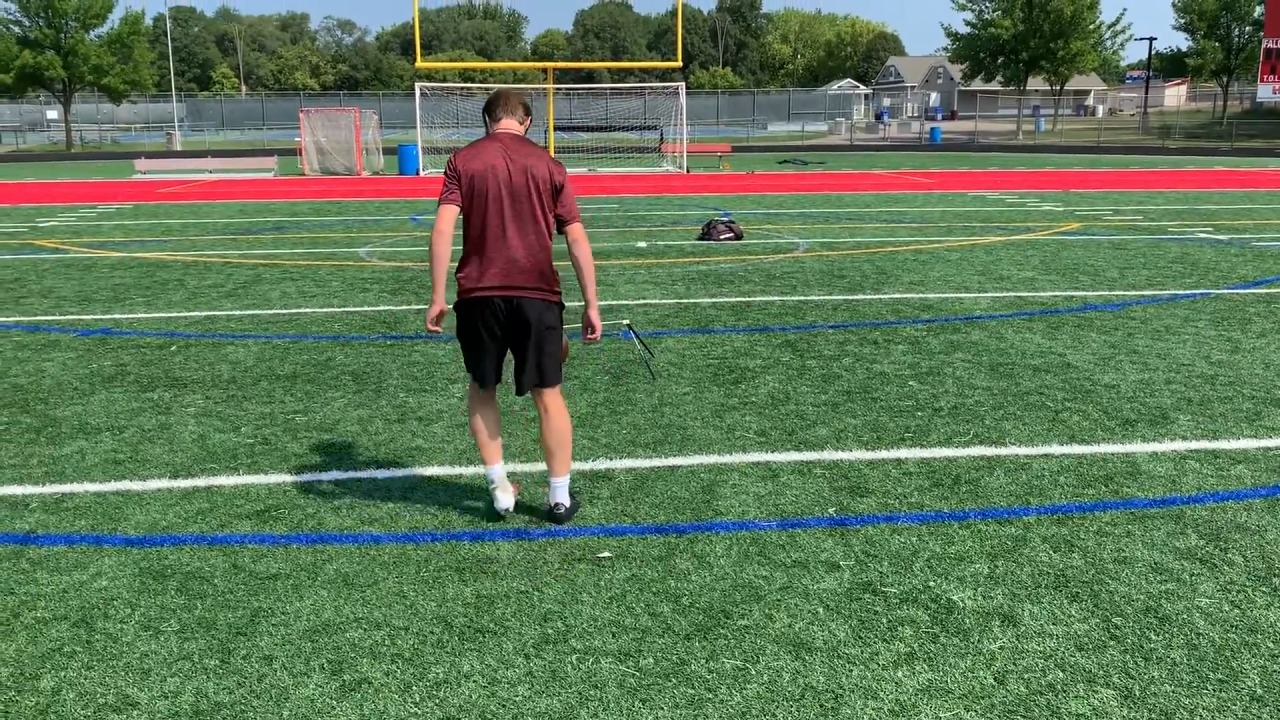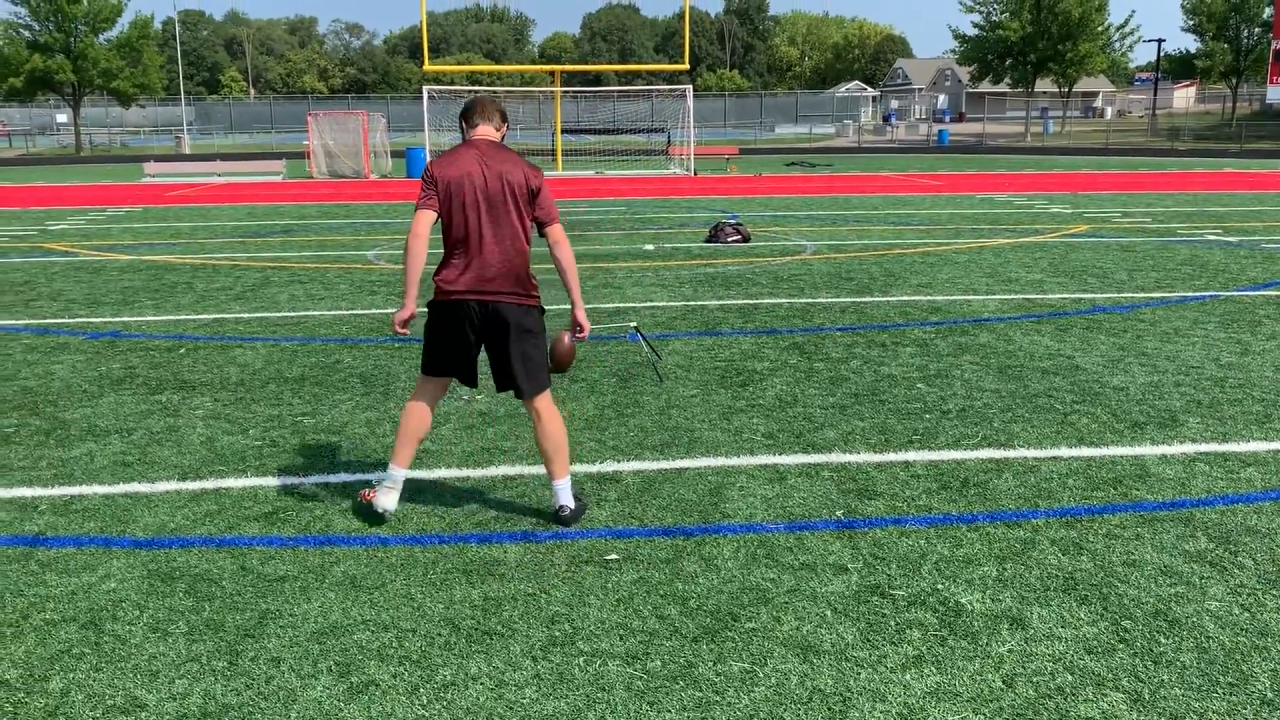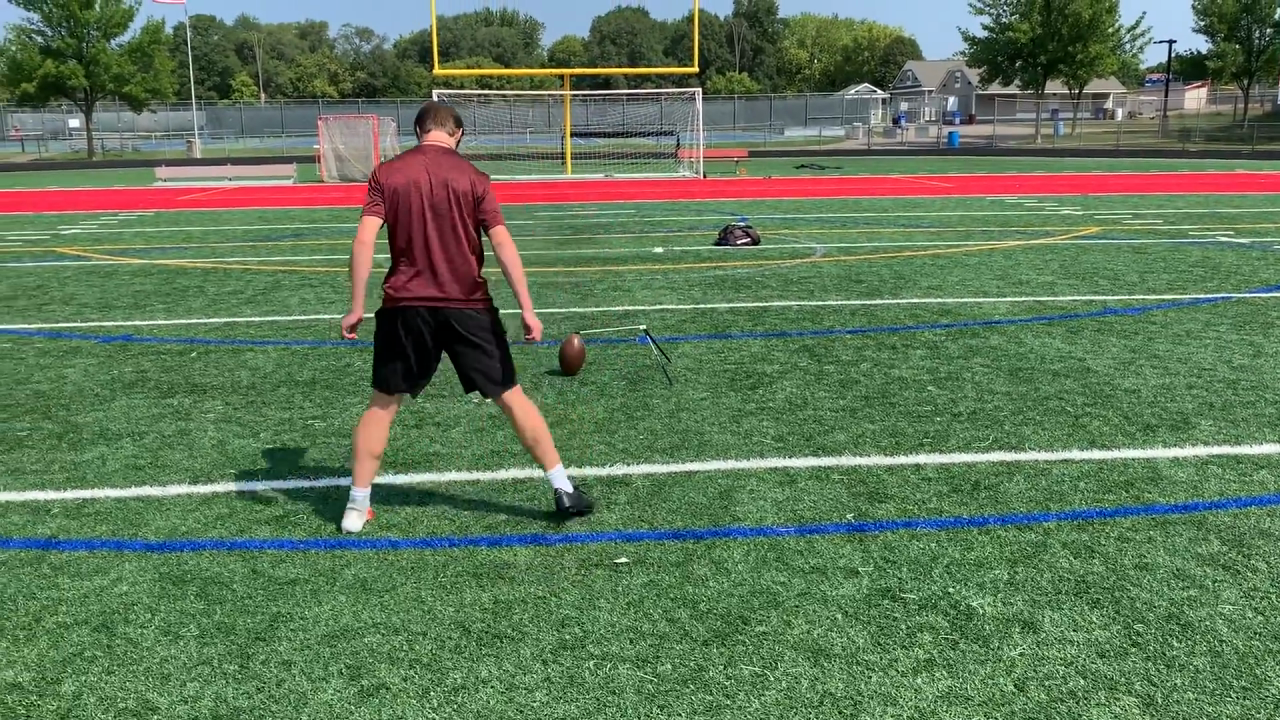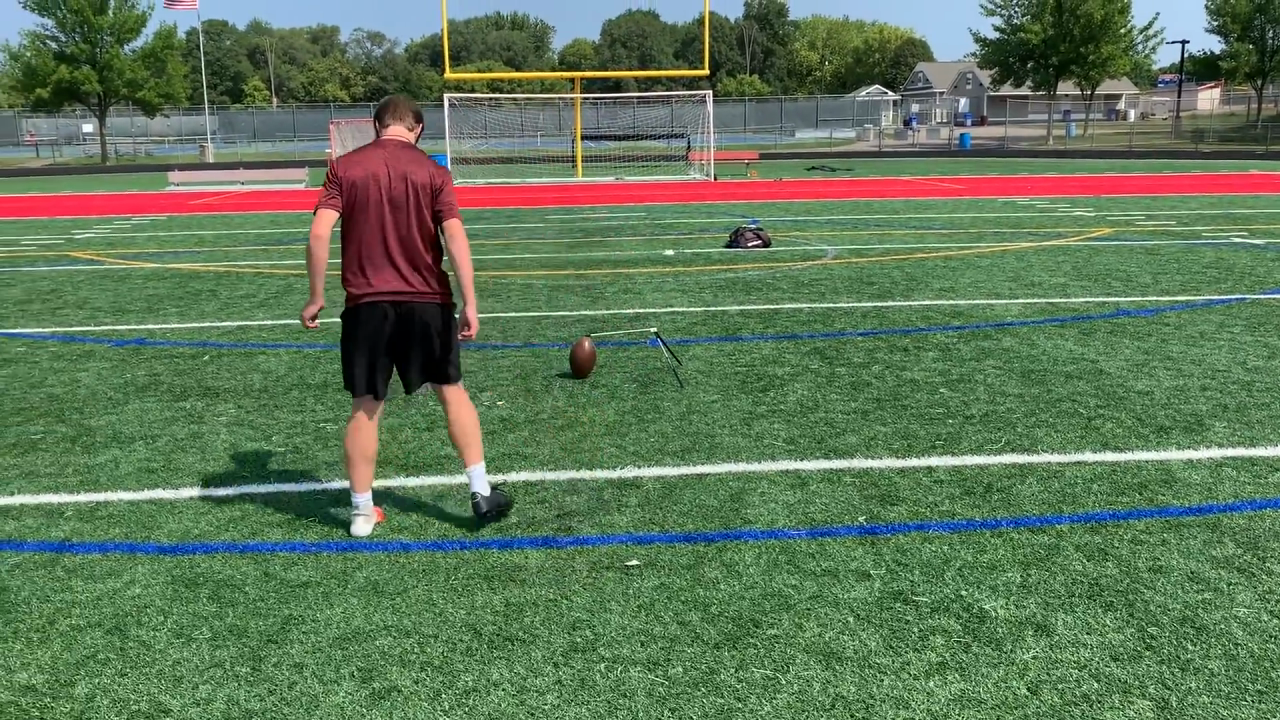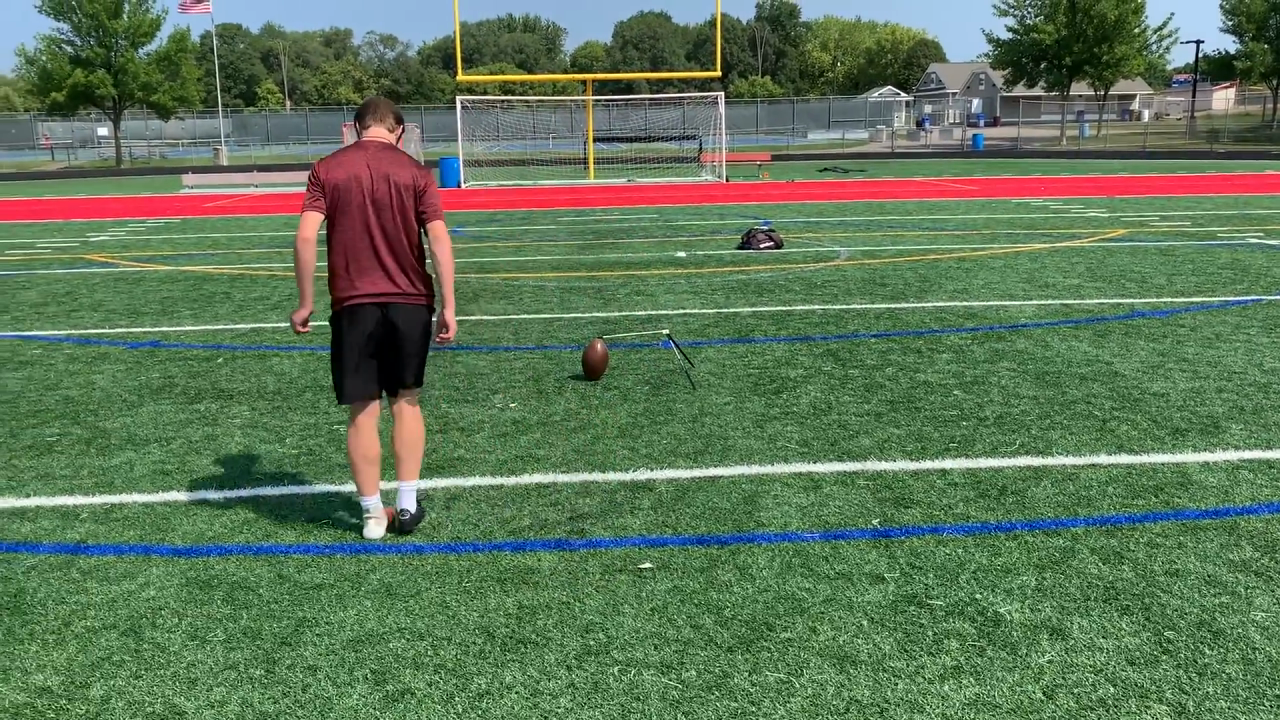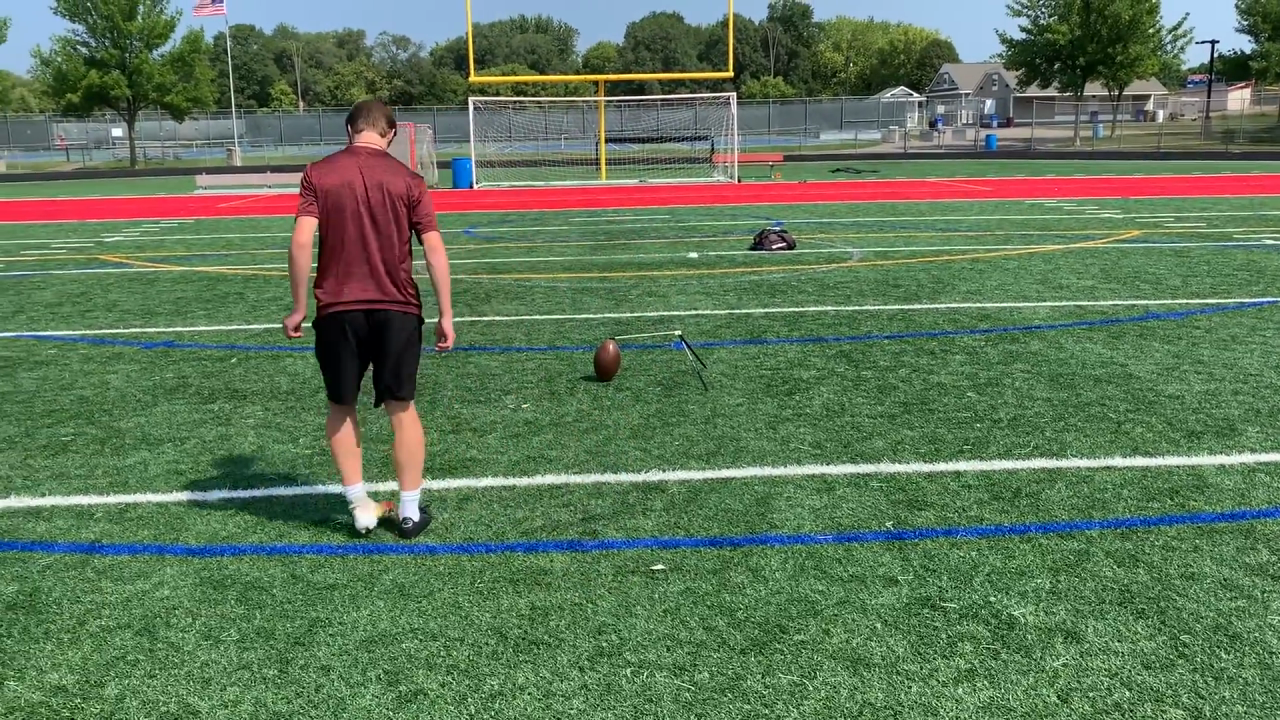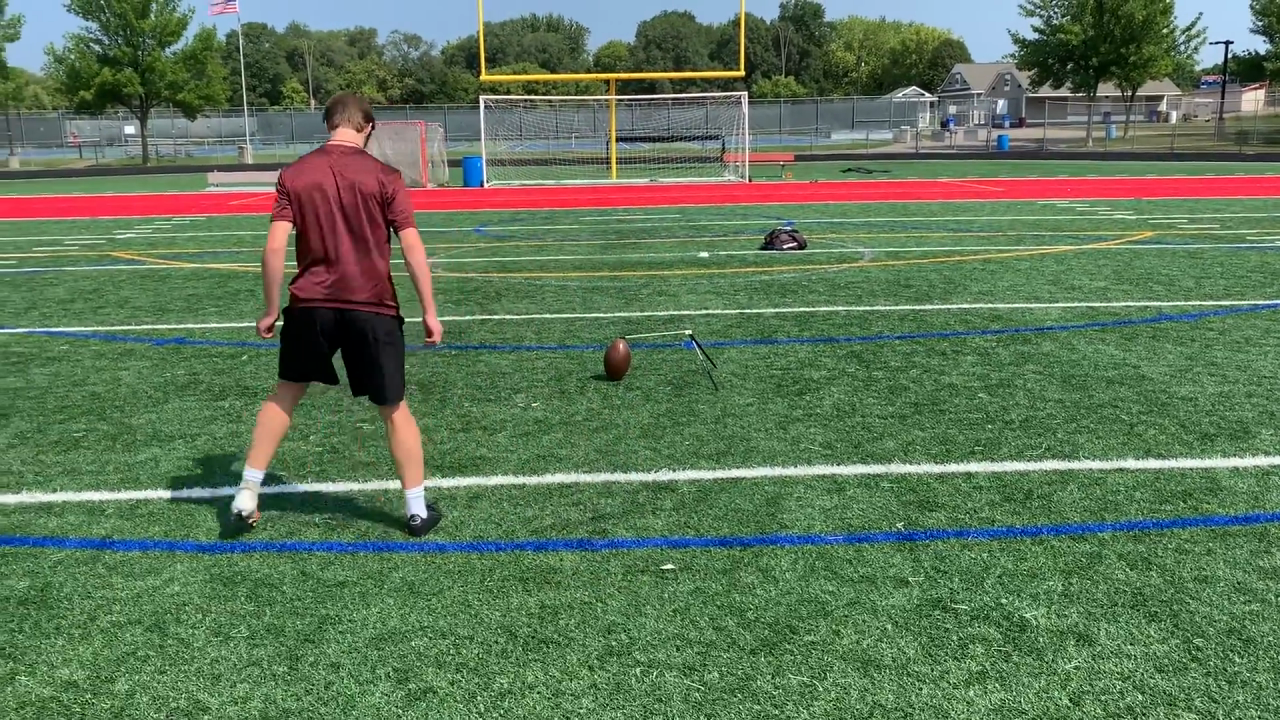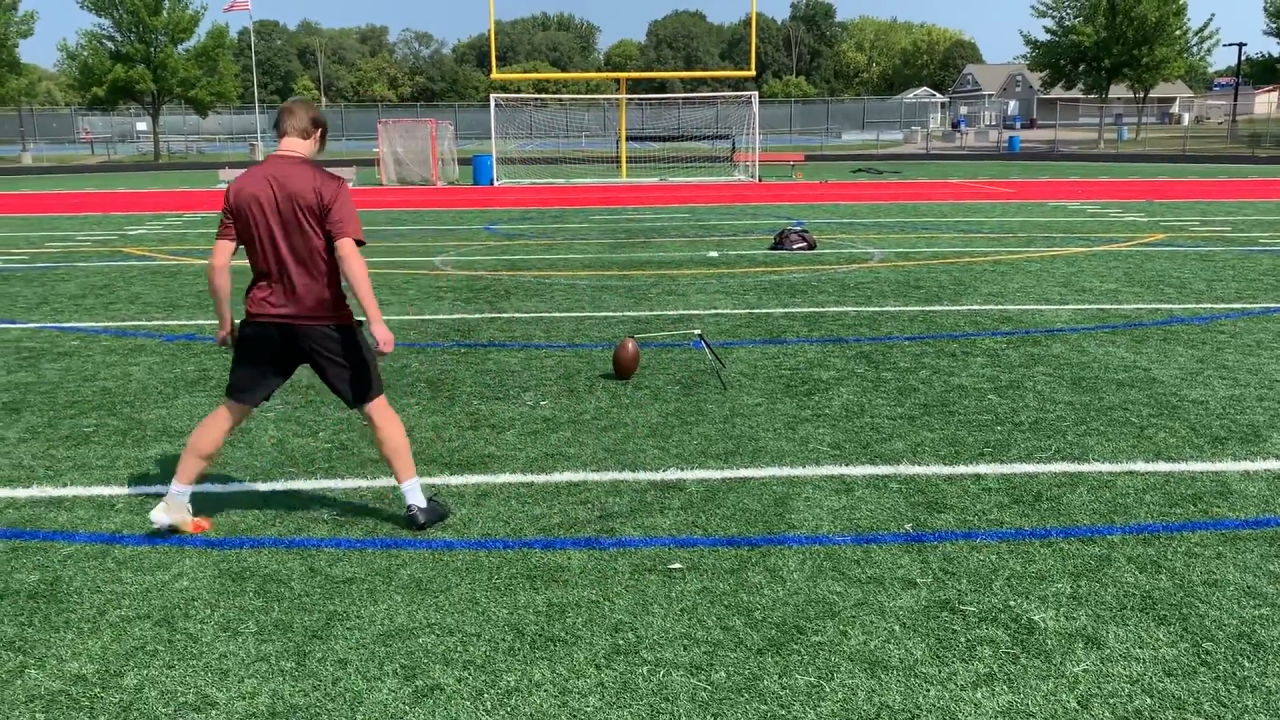
dt=0.2s
person 1, frame 1
left shoulder: (463, 160)
right shoulder: (548, 165)
left elbow: (442, 229)
right elbow: (577, 239)
left wrist: (438, 297)
right wrist: (591, 305)
left hip: (479, 294)
right hip: (538, 295)
left knee: (481, 391)
right knee: (548, 396)
left ankle: (499, 486)
right ankle: (560, 497)
person 1, frame 2
left shoulder: (441, 167)
right shoulder: (526, 170)
left elbow: (419, 233)
right elbow: (558, 240)
left wrist: (409, 301)
right wrist: (577, 305)
left hip: (456, 297)
right hip: (516, 299)
left knee: (427, 390)
right knee: (539, 400)
left ankle: (389, 489)
right ankle: (565, 499)
person 1, frame 3
left shoulder: (387, 173)
right shoulder: (472, 177)
left elbow: (364, 241)
right elbow: (503, 243)
left wrist: (356, 307)
right wrist: (527, 310)
left hip: (404, 306)
right hip: (467, 305)
left knee: (382, 404)
right knee: (511, 397)
left ankle: (357, 507)
right ankle: (564, 489)
person 1, frame 4
left shoulder: (344, 167)
right shoulder: (433, 170)
left elbow: (319, 232)
right elbow: (456, 237)
left wrist: (317, 297)
right wrist: (470, 304)
left hip: (367, 302)
right hip: (428, 301)
left knee: (366, 407)
right knee: (452, 391)
left ankle: (362, 511)
right ankle: (481, 490)
person 1, frame 5
left shoulder: (327, 169)
right shoulder: (416, 171)
left elbow: (306, 236)
right elbow: (439, 240)
left wrist: (306, 301)
right wrist: (448, 306)
left hip: (353, 305)
right hip: (410, 302)
left knee: (362, 412)
right knee: (406, 401)
left ankle: (373, 514)
right ankle: (407, 504)
person 1, frame 6
left shoulder: (318, 173)
right shoulder: (408, 180)
left elbow: (301, 242)
right elbow: (434, 249)
left wrist: (299, 307)
right wrist: (445, 315)
left hip: (339, 309)
right hip: (398, 309)
left knee: (341, 411)
right knee: (402, 410)
left ankle: (361, 505)
right ankle: (409, 511)
person 1, frame 7
left shoulder: (294, 174)
right shoulder: (384, 176)
left elbow: (275, 246)
right elbow: (413, 247)
left wrist: (271, 309)
right wrist: (430, 311)
left hip: (311, 306)
right hip: (374, 308)
left knee: (285, 395)
right knee: (394, 408)
left ankle: (248, 492)
right ankle: (417, 508)
person 1, frame 8
left shoulder: (241, 185)
right shoulder: (328, 186)
left elbow: (218, 262)
right elbow: (349, 258)
left wrist: (225, 322)
right wrist: (377, 322)
left hip: (264, 321)
right hip: (324, 320)
left knee: (229, 411)
right knee: (376, 407)
left ankle: (173, 504)
right ankle: (417, 501)
